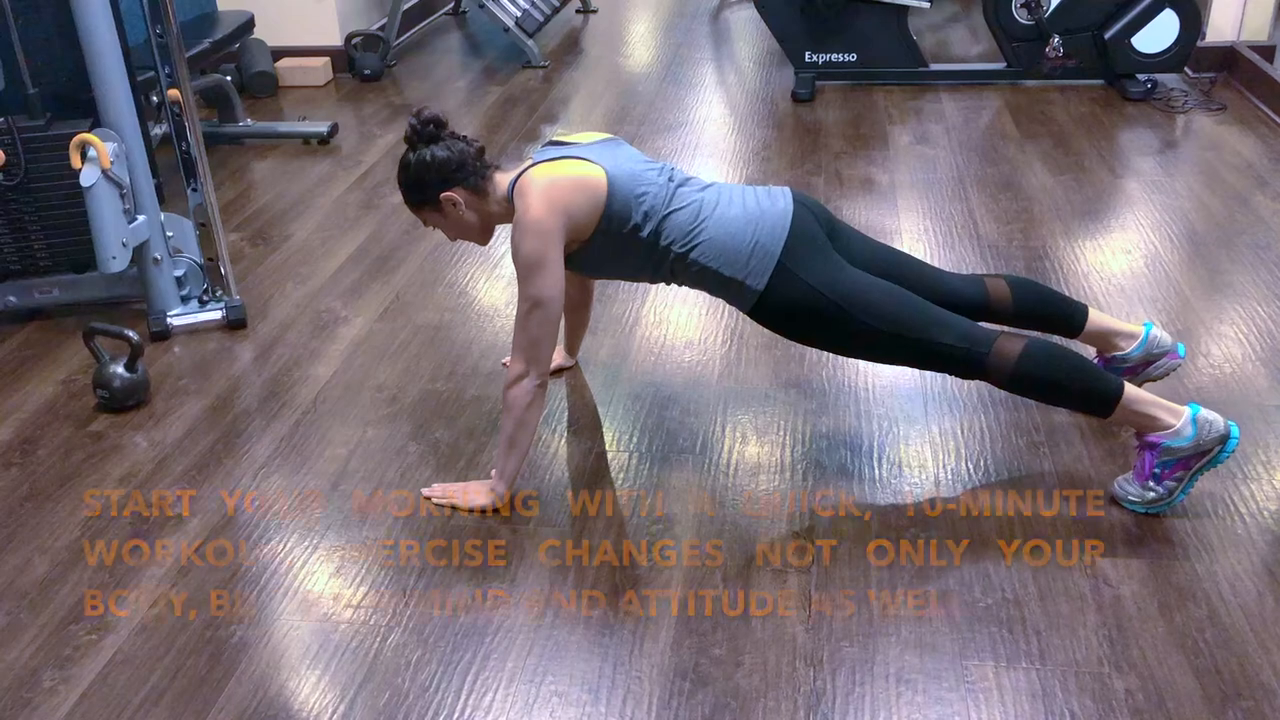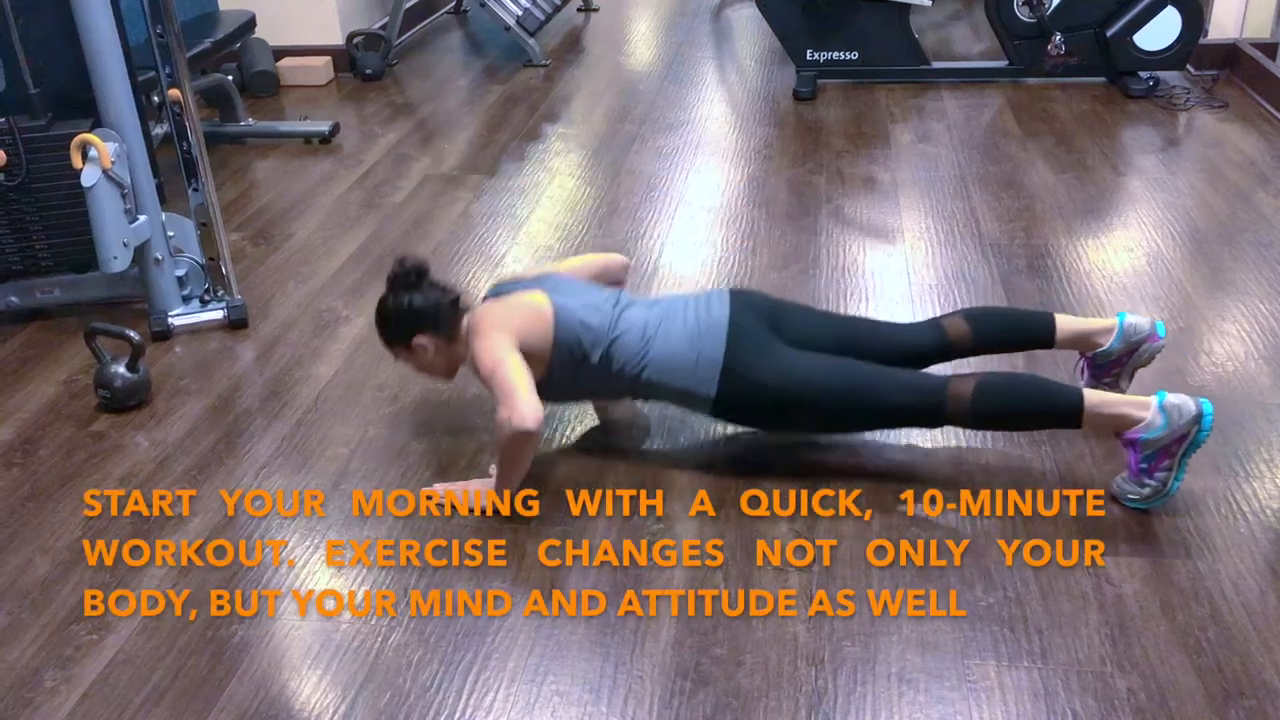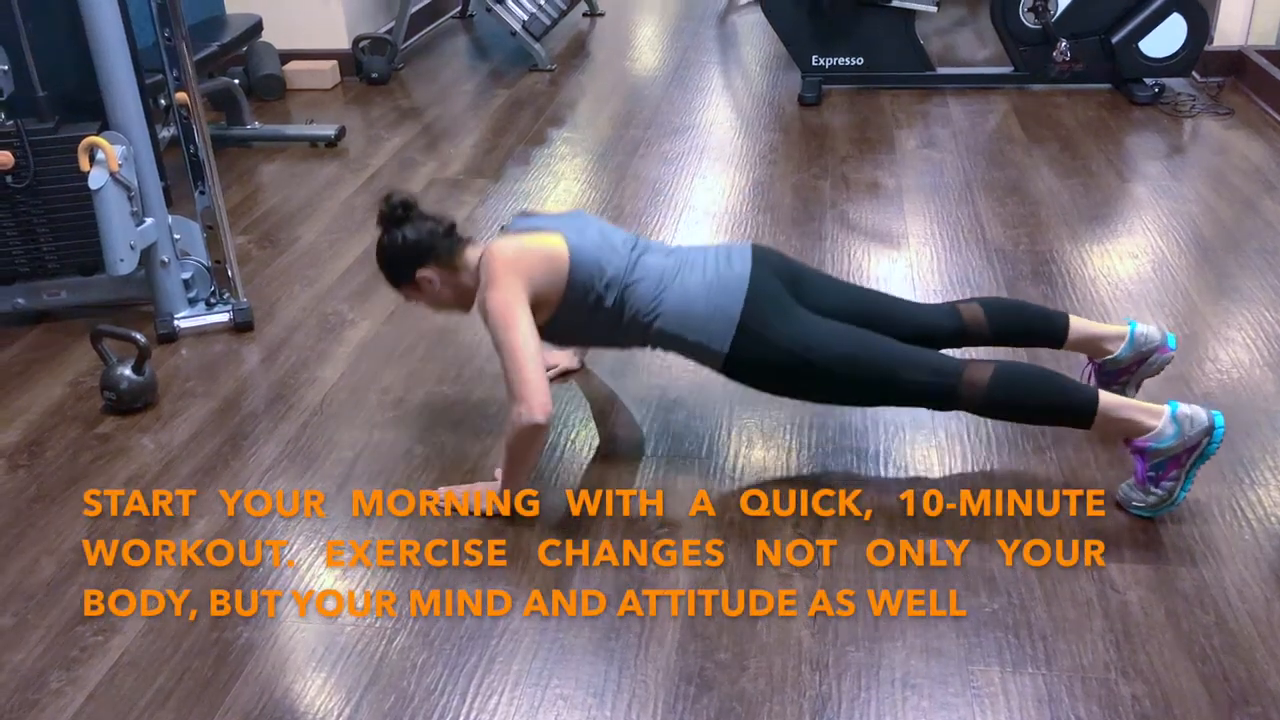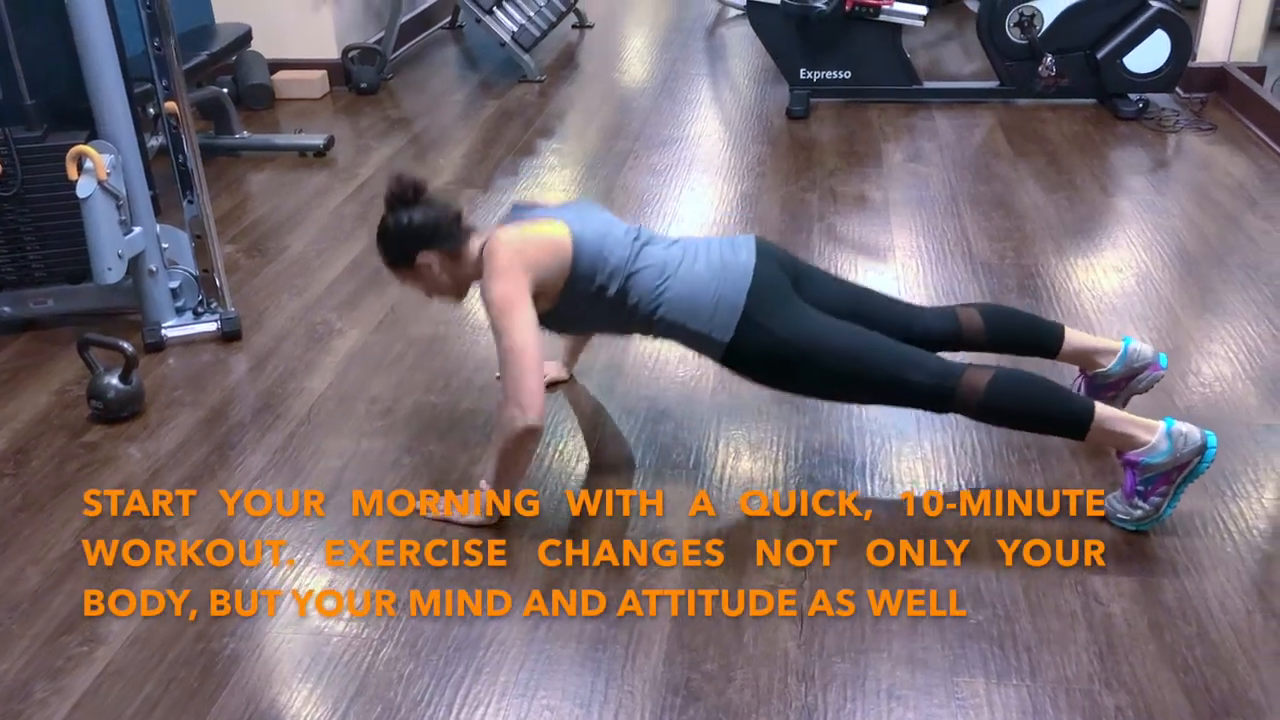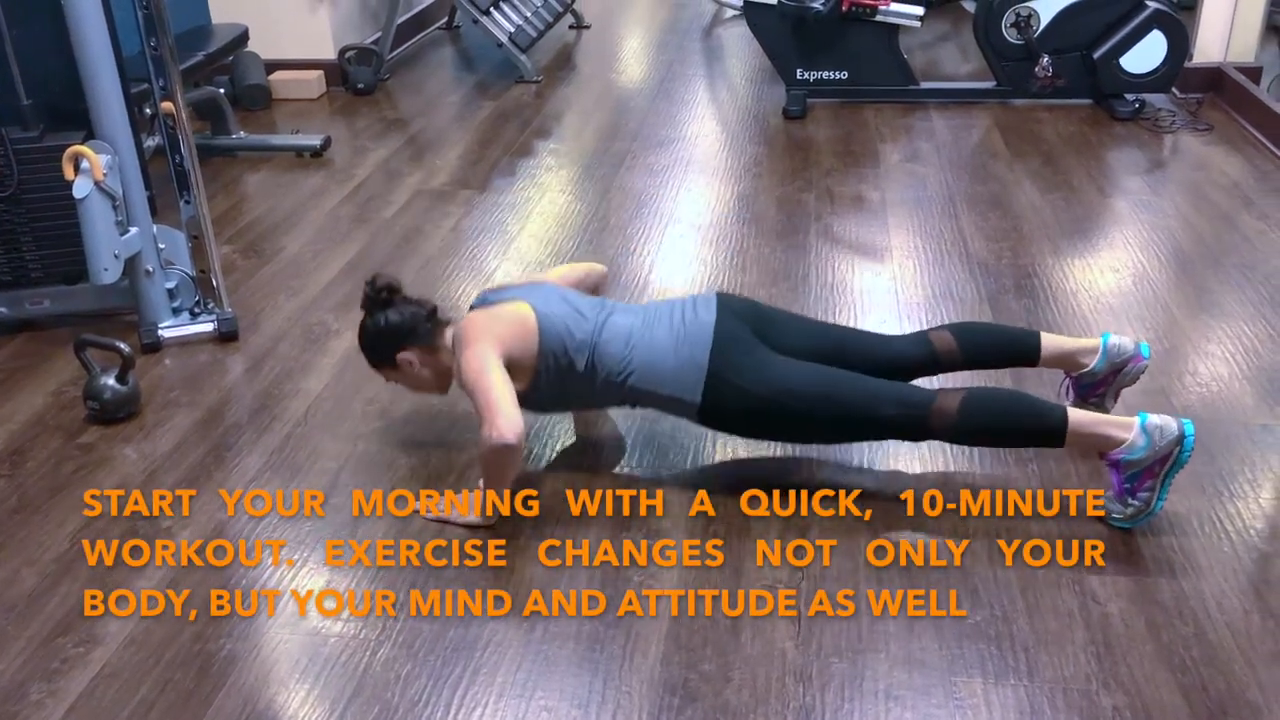
dt=0.7s
person 1, frame 1
left shoulder: (533, 208)
right shoulder: (553, 159)
left elbow: (526, 370)
left wrist: (497, 487)
right wrist: (570, 351)
left hip: (771, 270)
right hip: (778, 217)
left knee: (958, 344)
right knee: (957, 297)
left ankle: (1179, 427)
right ankle: (1129, 339)
person 1, frame 2
left shoulder: (487, 340)
right shoulder: (513, 291)
left elbow: (523, 420)
right elbow: (615, 261)
left wrist: (501, 489)
left hip: (730, 376)
right hip: (725, 317)
left knee: (923, 397)
right knee: (913, 342)
left ankle: (1150, 417)
right ankle: (1110, 332)
person 1, frame 3
left shoulder: (498, 282)
right shoulder: (523, 231)
left elbow: (534, 414)
left wrist: (506, 490)
right wrist: (577, 343)
left hip: (742, 330)
right hip: (744, 273)
left knee: (935, 378)
right knee: (933, 325)
left ankle: (1162, 428)
right ankle: (1121, 340)
person 1, frame 4
left shoulder: (500, 270)
right shoulder: (524, 224)
left elbow: (525, 414)
left wrist: (495, 499)
right wrist: (569, 353)
left hip: (742, 321)
right hip: (743, 265)
left knee: (930, 381)
right knee: (929, 329)
left ankle: (1157, 439)
right ankle: (1111, 355)
person 1, frame 5
left shoulder: (473, 348)
right shoulder: (495, 304)
left elbow: (506, 436)
right elbow: (596, 271)
left wrist: (489, 505)
left hip: (716, 383)
right hip: (713, 321)
left knee: (905, 410)
right knee: (902, 355)
left ankle: (1133, 439)
right ankle: (1094, 354)
